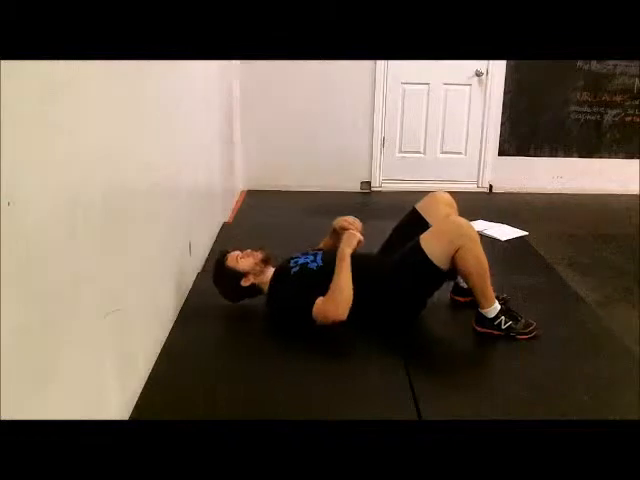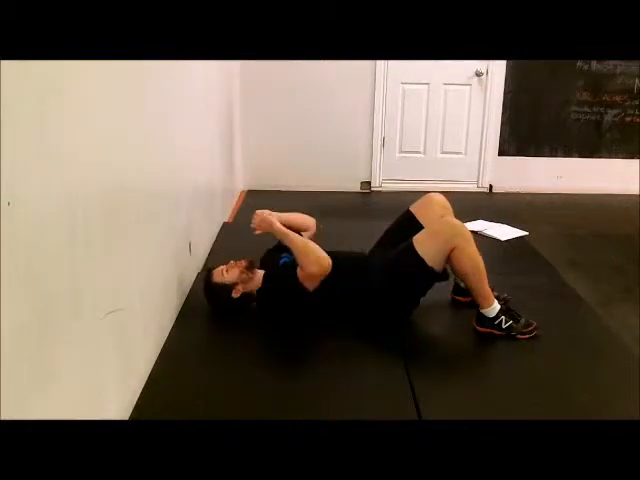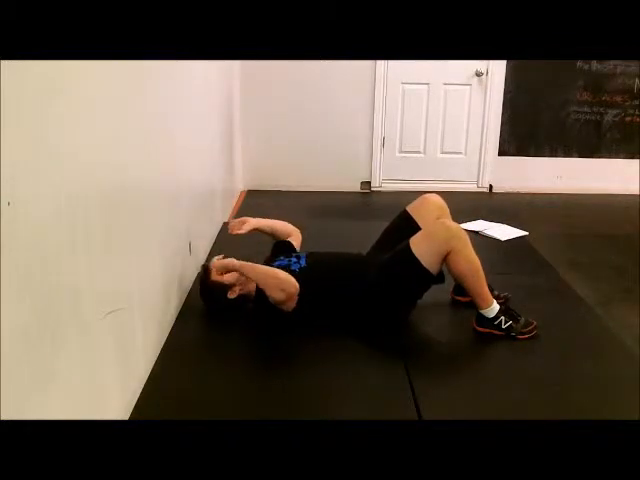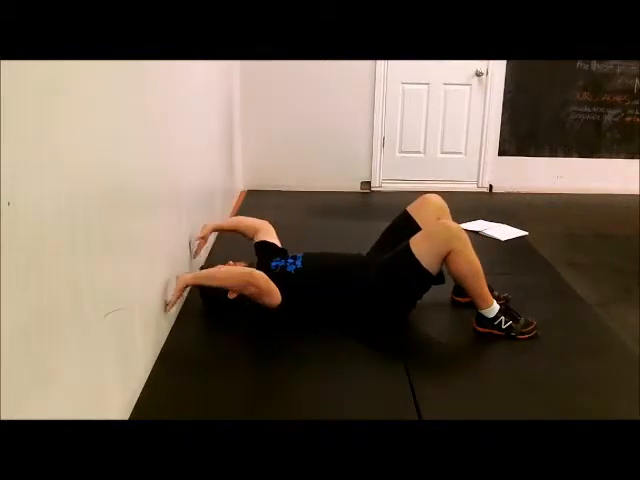
dt=0.5s
person 1, frame 1
left shoulder: (286, 269)
right shoulder: (284, 297)
right elbow: (337, 312)
left wrist: (339, 231)
right wrist: (345, 249)
left hip: (385, 263)
right hip: (394, 293)
left knee: (441, 201)
right knee: (460, 230)
left ankle: (465, 288)
right ankle: (491, 315)
person 1, frame 2
left shoulder: (271, 263)
right shoulder: (276, 295)
left elbow: (310, 225)
right elbow: (320, 266)
left wrist: (277, 221)
right wrist: (277, 228)
left hip: (376, 263)
right hip: (386, 292)
left knee: (435, 203)
right knee: (453, 230)
left ankle: (466, 287)
right ankle: (492, 314)
person 1, frame 3
left shoulder: (272, 266)
right shoulder: (269, 298)
left elbow: (293, 232)
right elbow: (289, 287)
left wrist: (253, 224)
right wrist: (228, 264)
left hip: (374, 264)
right hip: (382, 293)
left knee: (431, 203)
right knee: (449, 232)
left ankle: (468, 288)
right ankle: (491, 316)
person 1, frame 4
left shoulder: (270, 263)
right shoulder: (266, 292)
left elbow: (261, 225)
right elbow: (253, 280)
left wrist: (213, 227)
right wrist: (189, 278)
left hip: (372, 265)
right hip: (381, 293)
left knee: (432, 203)
right knee: (448, 232)
left ankle: (467, 288)
right ankle: (491, 315)
